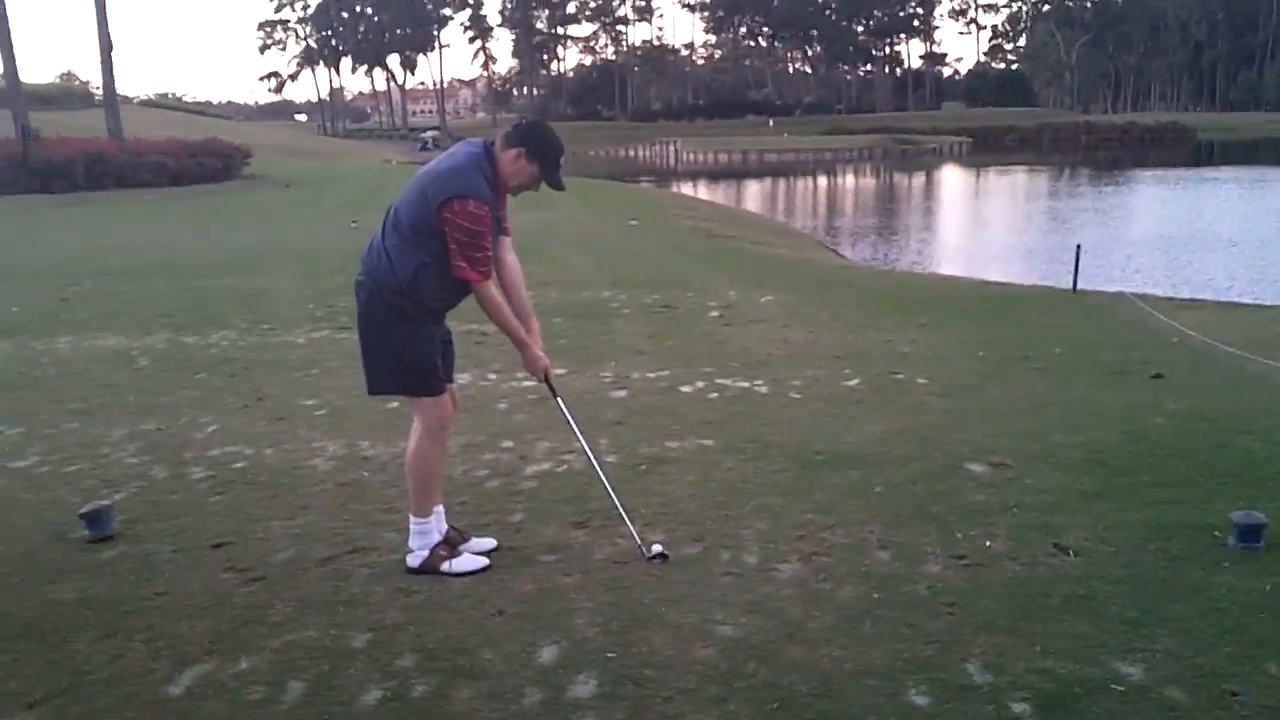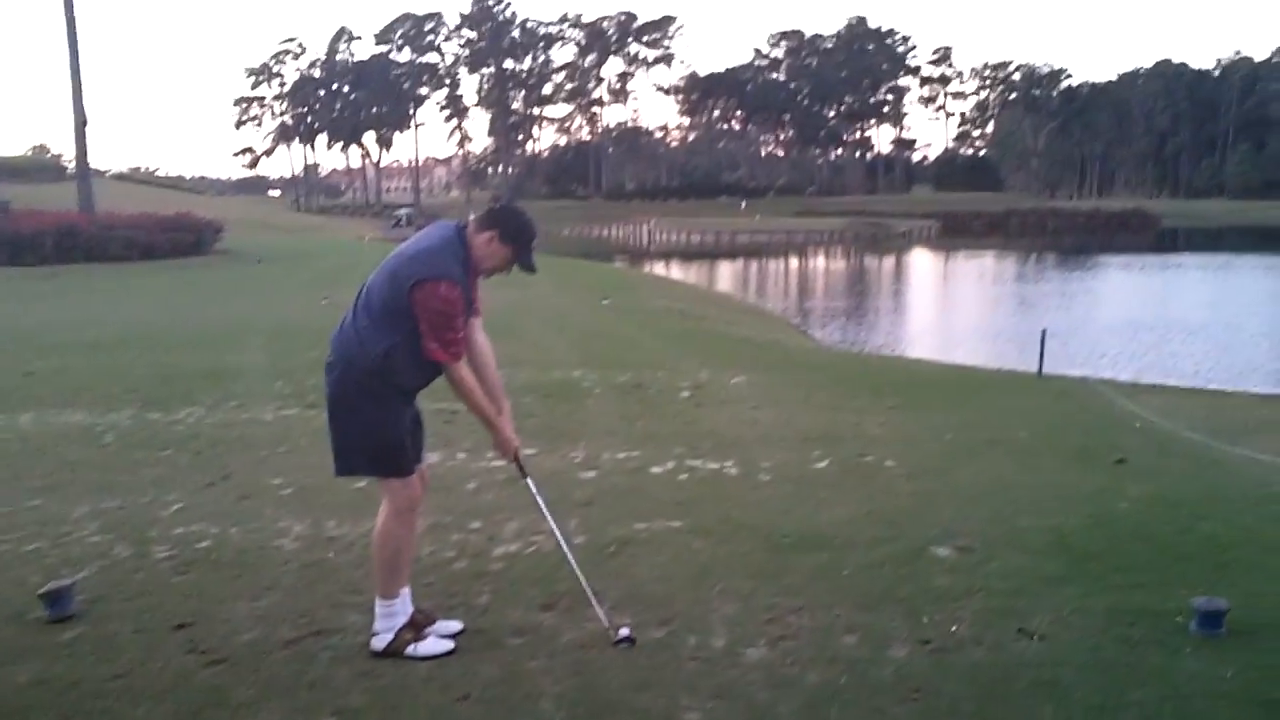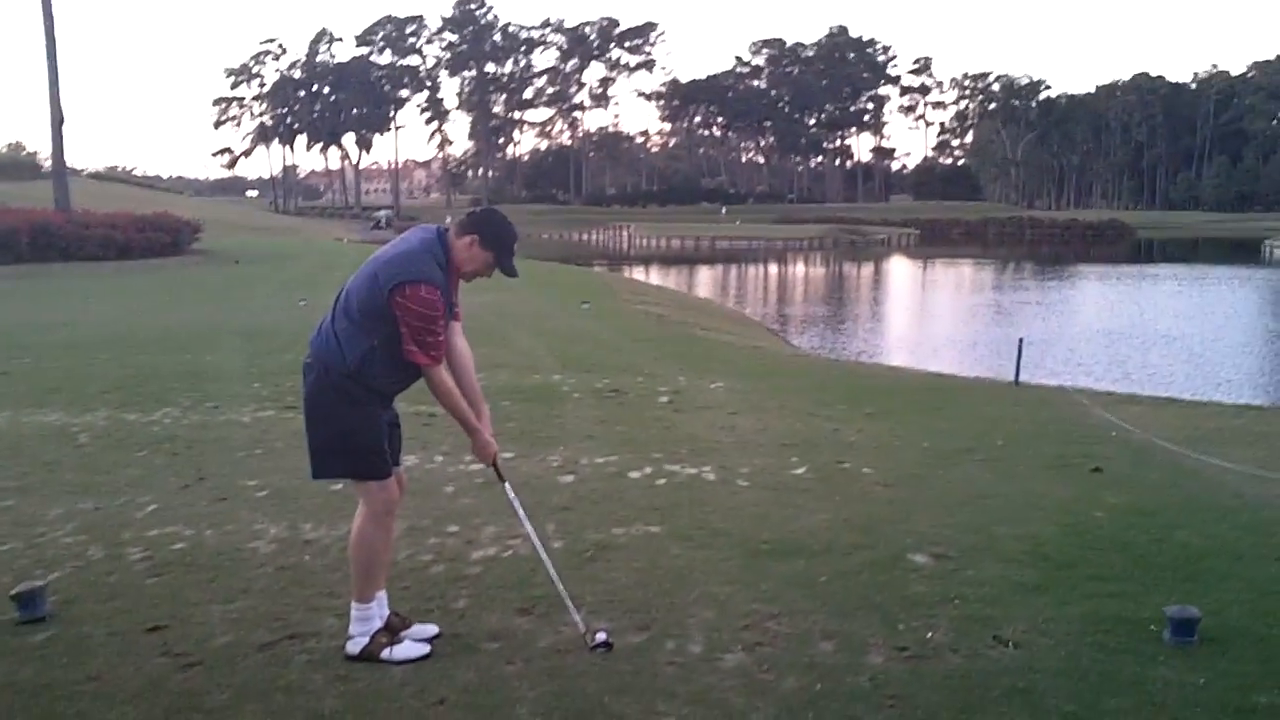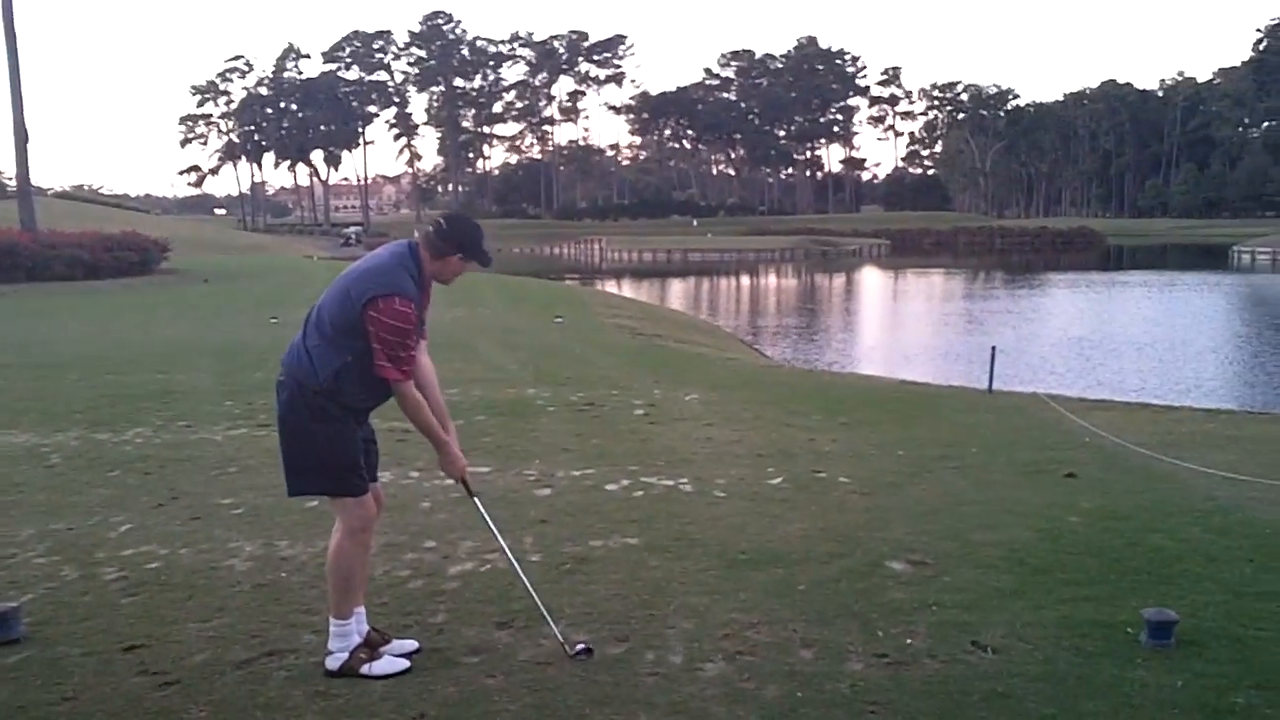
dt=0.2s
person 1, frame 1
left shoulder: (484, 163)
right shoulder: (467, 193)
left elbow: (503, 252)
right elbow: (482, 285)
left wrist: (532, 328)
right wrist: (526, 348)
left hip: (416, 296)
right hip: (394, 301)
left knee: (441, 406)
right knee: (433, 413)
left ankle: (436, 527)
right ankle: (422, 545)
person 1, frame 2
left shoulder: (456, 246)
right shoulder: (440, 275)
left elbow: (474, 333)
right elbow: (455, 366)
left wrist: (504, 408)
right wrist: (496, 428)
left hip: (386, 376)
right hip: (364, 381)
left knee: (411, 487)
right knee: (402, 493)
left ankle: (402, 609)
right ankle: (387, 628)
person 1, frame 3
left shoulder: (437, 249)
right shoulder: (420, 279)
left elbow: (454, 338)
right elbow: (433, 370)
left wrist: (483, 412)
right wrist: (475, 431)
left hip: (364, 380)
right hip: (341, 385)
left knee: (390, 489)
right knee: (379, 497)
left ankle: (377, 612)
right ankle: (363, 632)
person 1, frame 4
left shoulder: (407, 262)
right shoulder: (394, 293)
left elbow: (418, 356)
right elbow: (402, 385)
left wrist: (449, 428)
right wrist: (444, 447)
left hip: (337, 395)
right hip: (315, 402)
left knee: (368, 505)
right knee: (356, 514)
left ankle: (356, 627)
right ankle: (342, 647)
